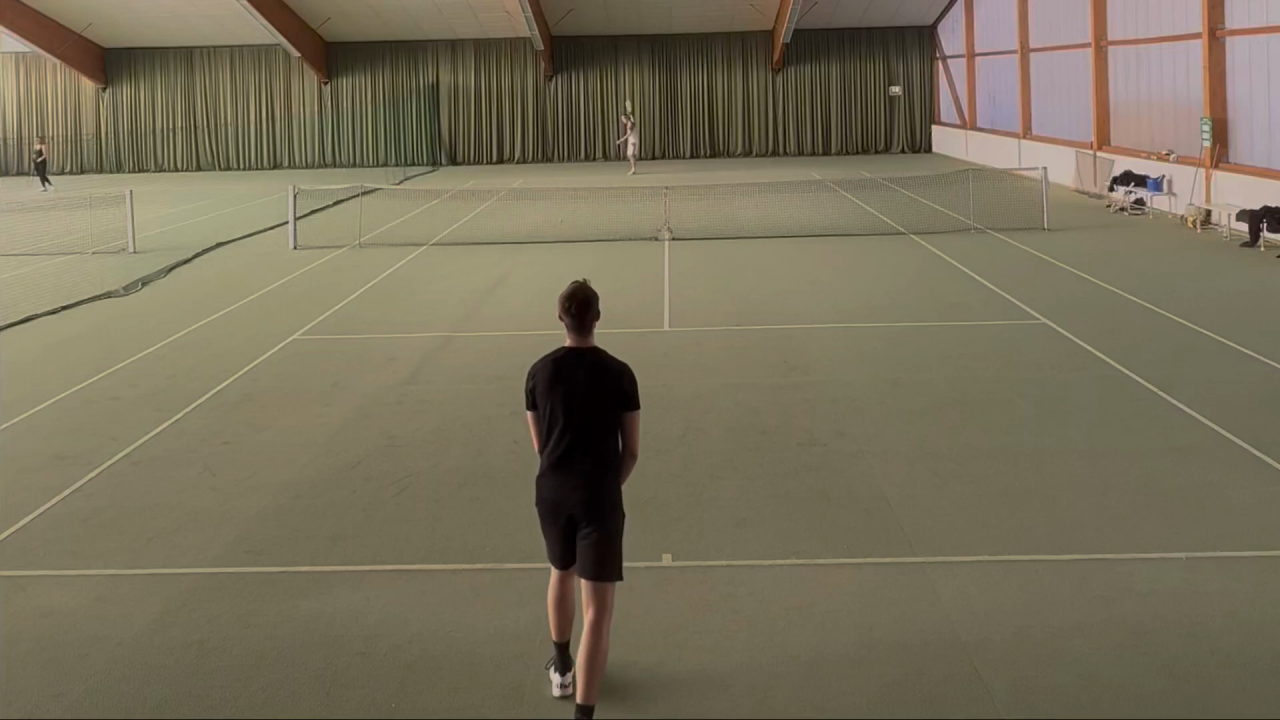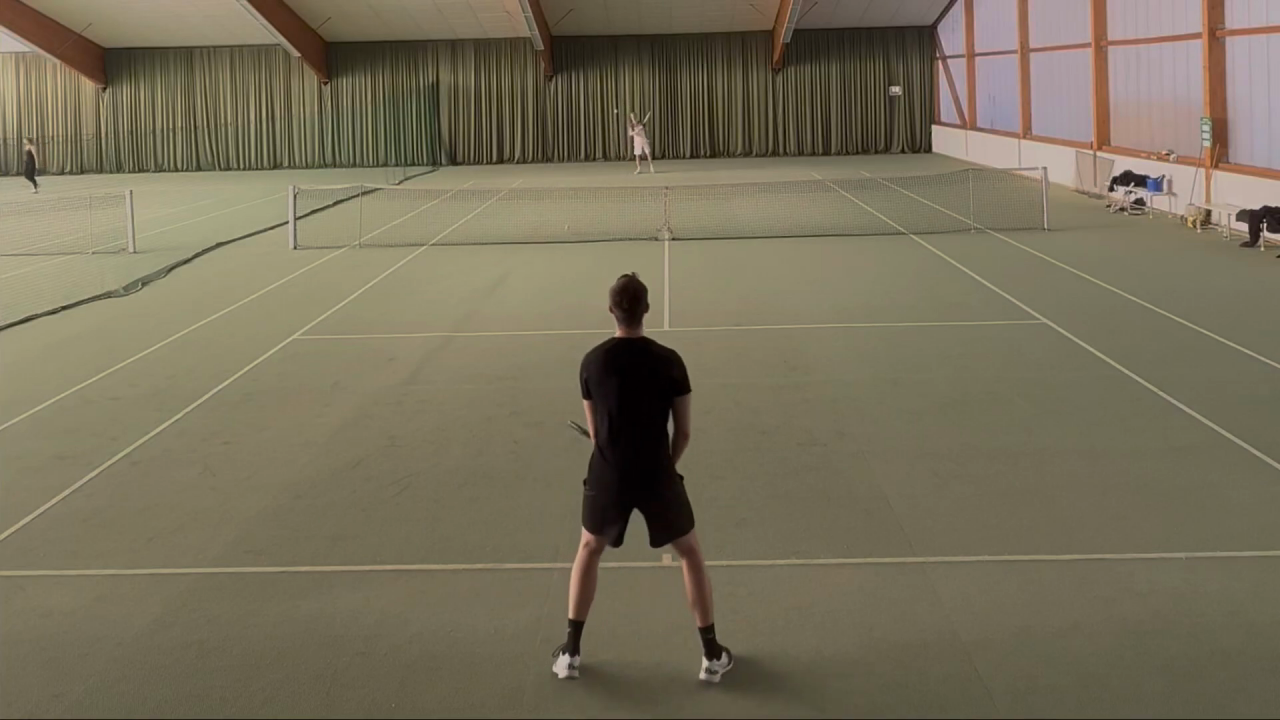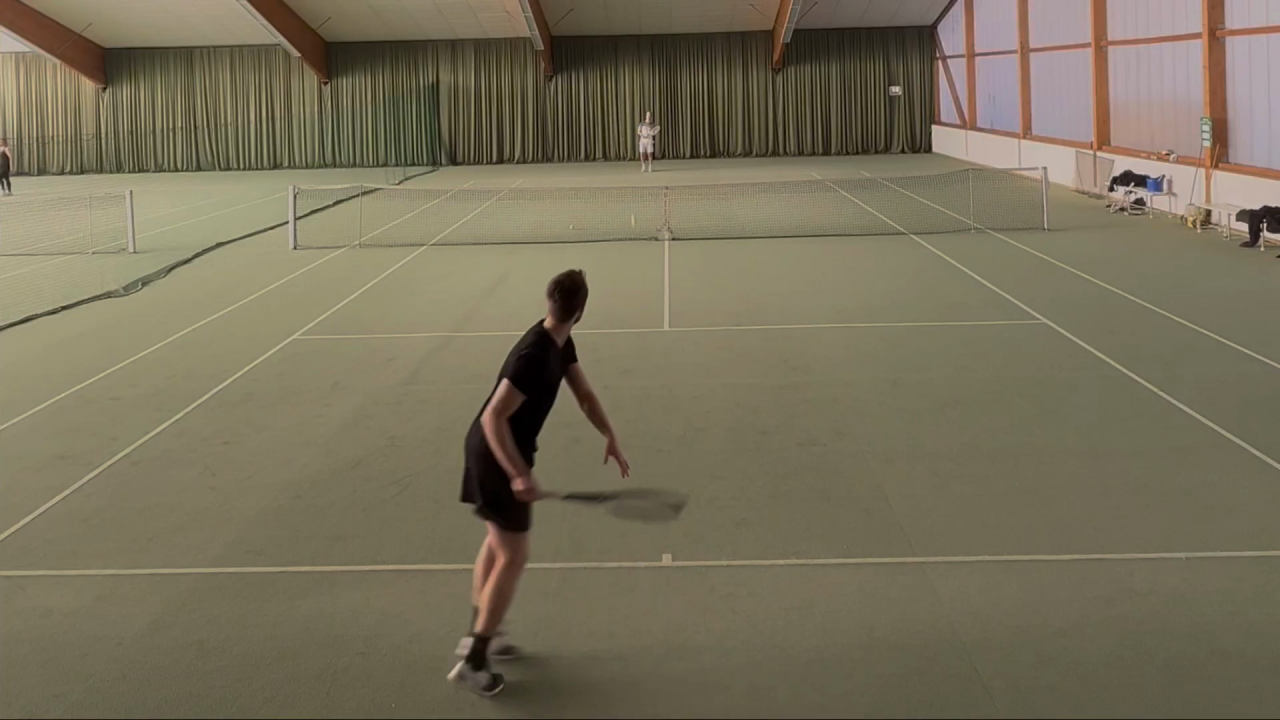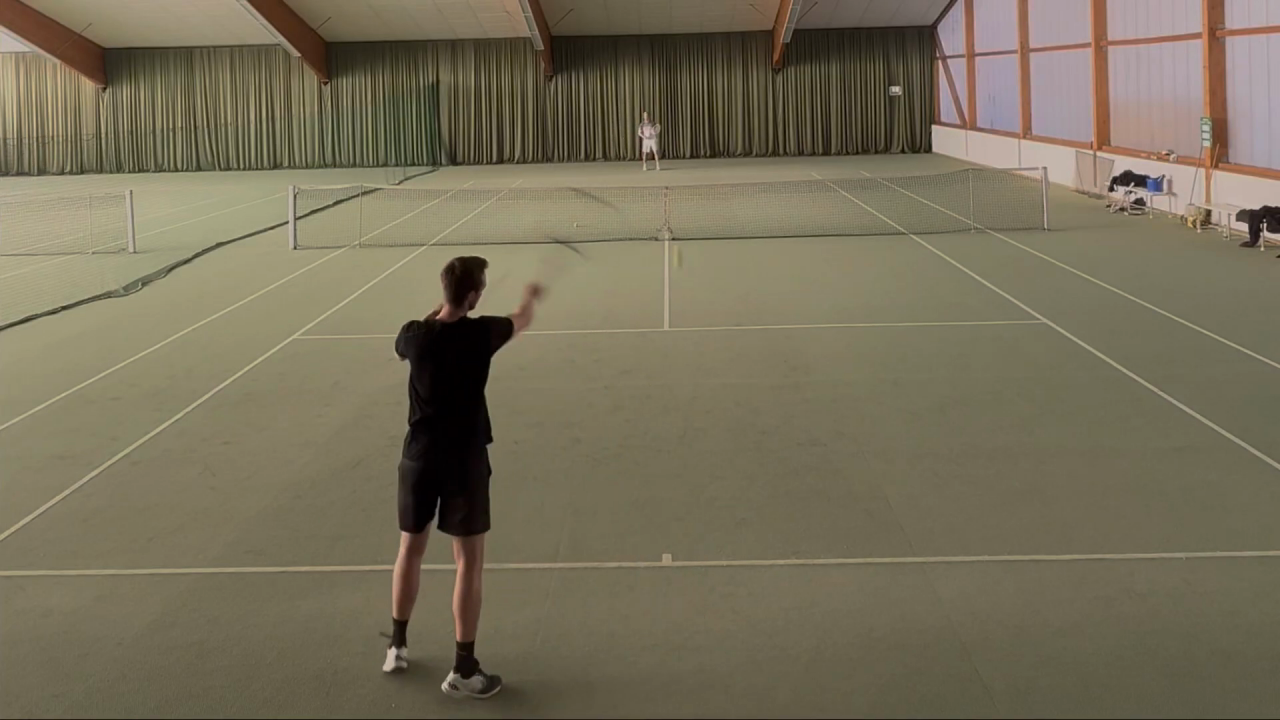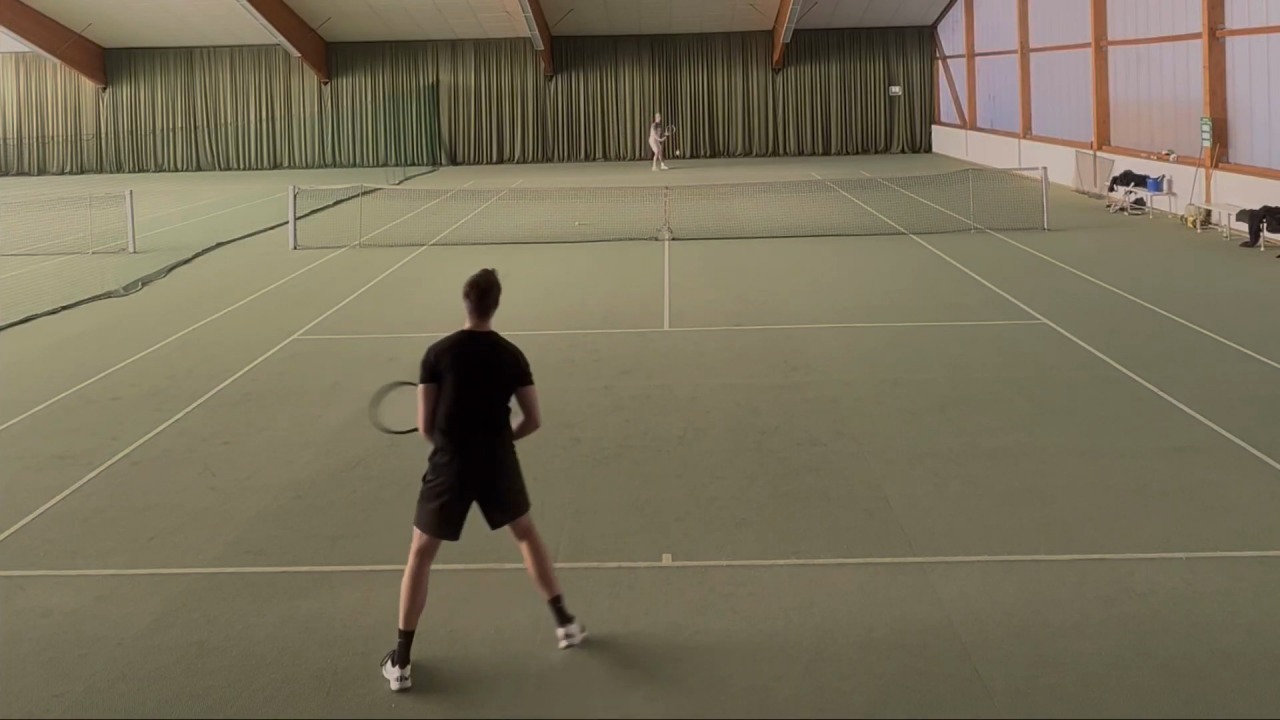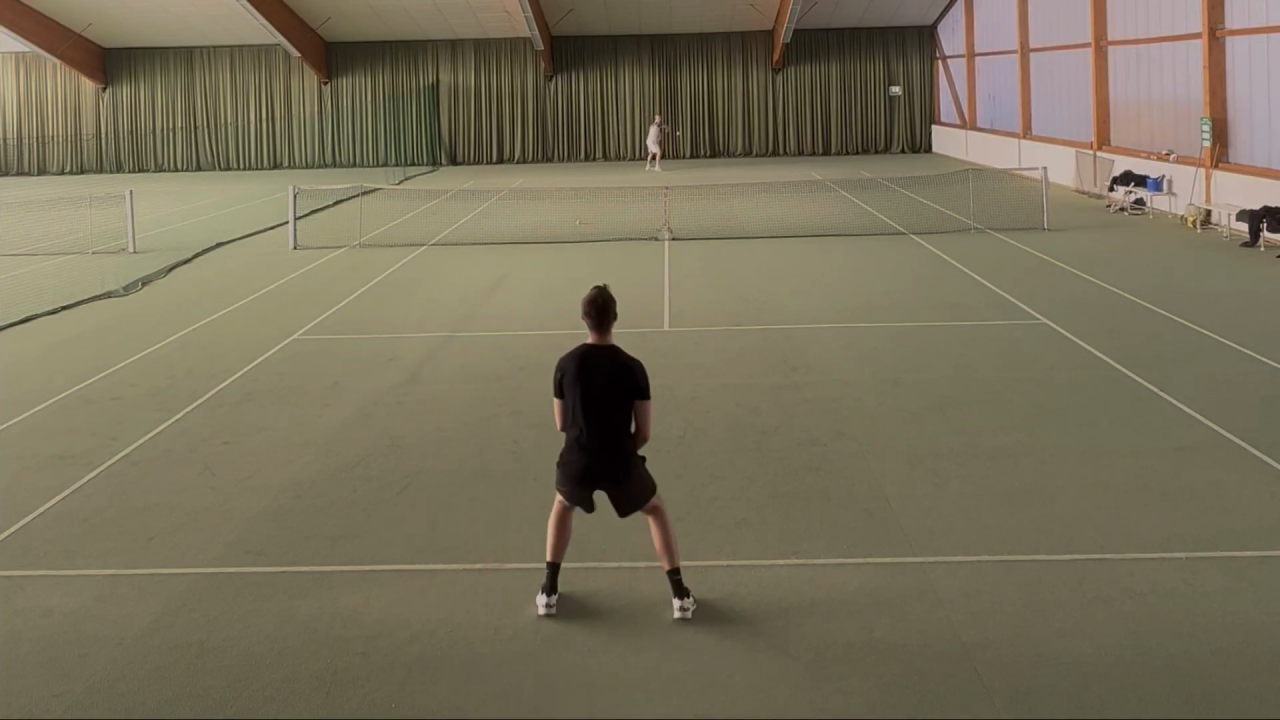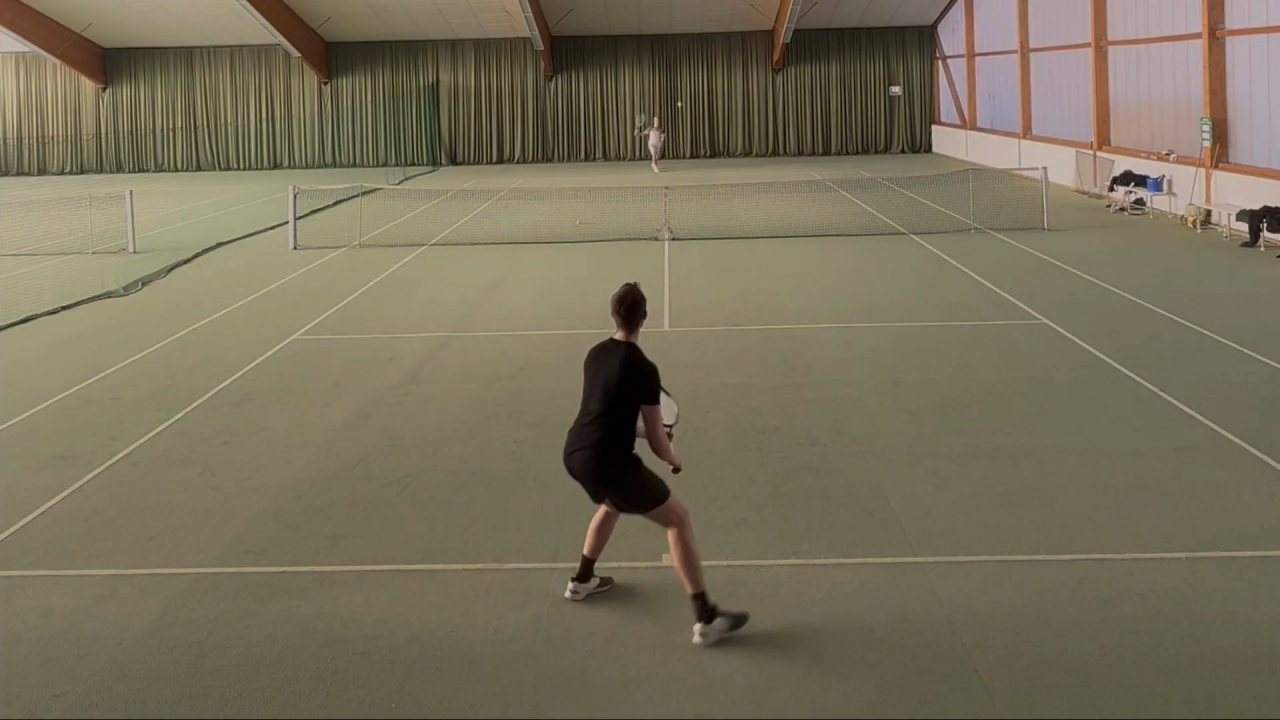
dt=0.7s
person 1, frame 1
left shoulder: (540, 371)
right shoulder: (618, 374)
left elbow: (540, 445)
right elbow: (631, 450)
left hip: (552, 493)
right hip: (598, 498)
left knee: (561, 572)
right knee: (598, 610)
left ankle: (562, 666)
person 1, frame 2
left shoulder: (592, 361)
right shoulder: (670, 361)
left elbow: (594, 429)
right elbow: (684, 432)
left hip: (607, 477)
right hip: (657, 478)
left knee: (589, 550)
right knee: (691, 555)
left ankle: (570, 652)
right ankle: (712, 654)
person 1, frame 3
left shoulder: (561, 342)
right shoulder: (533, 356)
left elbow: (583, 392)
right elbow: (493, 419)
left wrist: (611, 438)
right wrist: (520, 476)
left hip: (487, 449)
right hip: (497, 456)
left knee: (498, 539)
right knee: (513, 555)
left ankle: (480, 636)
right ankle: (471, 662)
person 1, frame 4
left shoulder: (414, 334)
right shoulder: (479, 332)
right elbow: (522, 319)
left wrist: (438, 315)
right wrist: (531, 295)
left hip: (419, 456)
right hip: (464, 460)
left knee: (411, 549)
right knee: (470, 562)
left ankle: (397, 646)
right ankle: (464, 669)
person 1, frame 5
left shoulder: (438, 353)
right shoulder: (512, 355)
left elbow: (426, 426)
right elbow: (534, 421)
left hip: (449, 468)
right hip: (497, 466)
left knee: (420, 558)
right knee: (528, 536)
left ankle: (400, 660)
right ankle: (565, 622)
person 1, frame 6
left shoulder: (566, 364)
right shoulder: (632, 368)
left elbow: (561, 424)
right elbow: (643, 433)
left hip: (577, 462)
right hip: (622, 463)
left knee: (561, 508)
right knee: (656, 512)
left ankle: (549, 591)
right ankle: (680, 595)
person 1, frame 7
left shoulder: (594, 354)
right shoulder: (643, 369)
right elbow: (654, 437)
left wrist: (651, 423)
right wrist: (673, 460)
left hip: (576, 455)
right hip: (608, 460)
left knee: (616, 503)
right knee: (679, 521)
left ankle: (582, 579)
right ankle: (706, 617)
